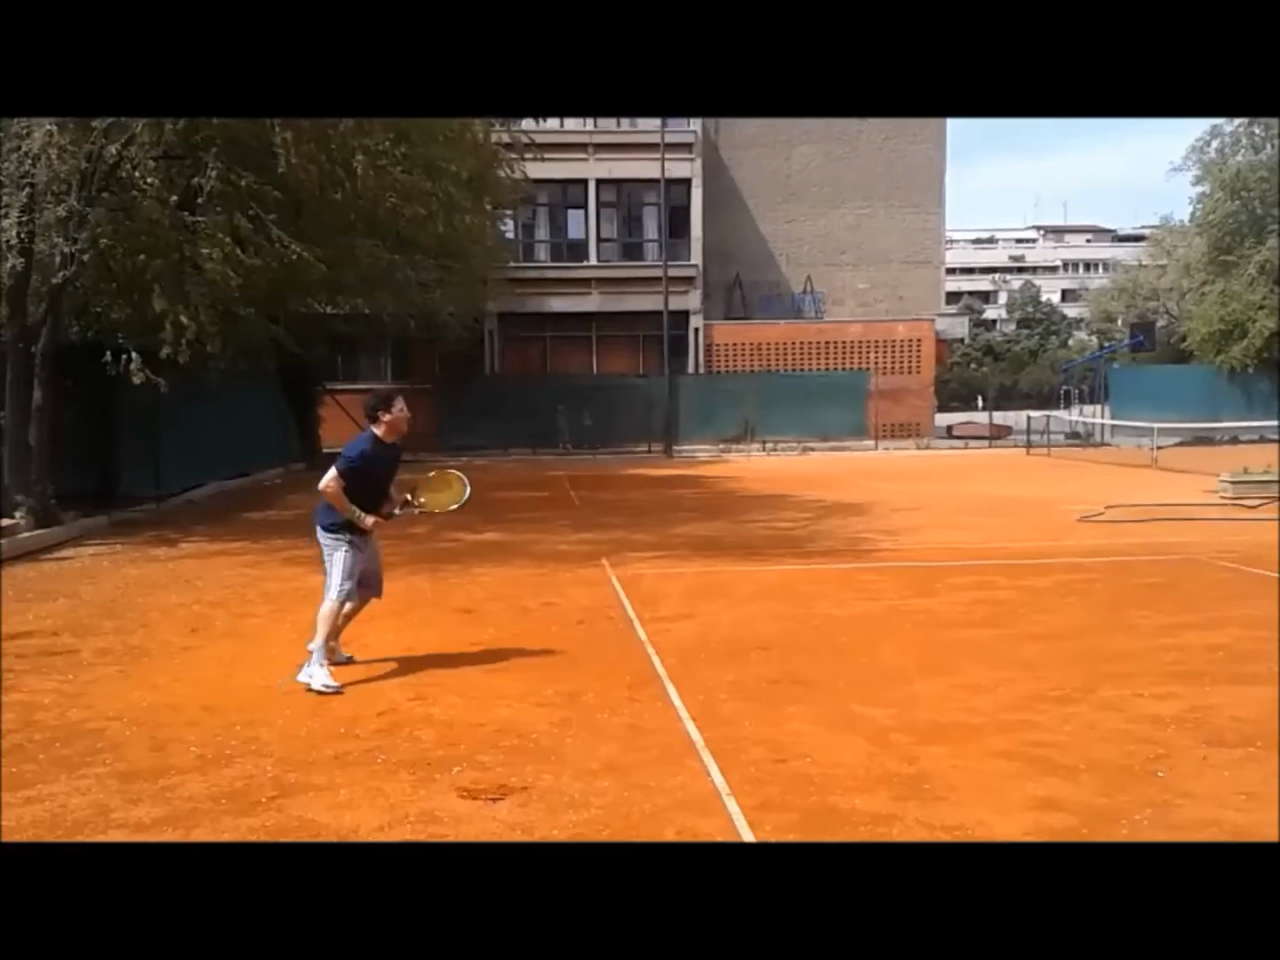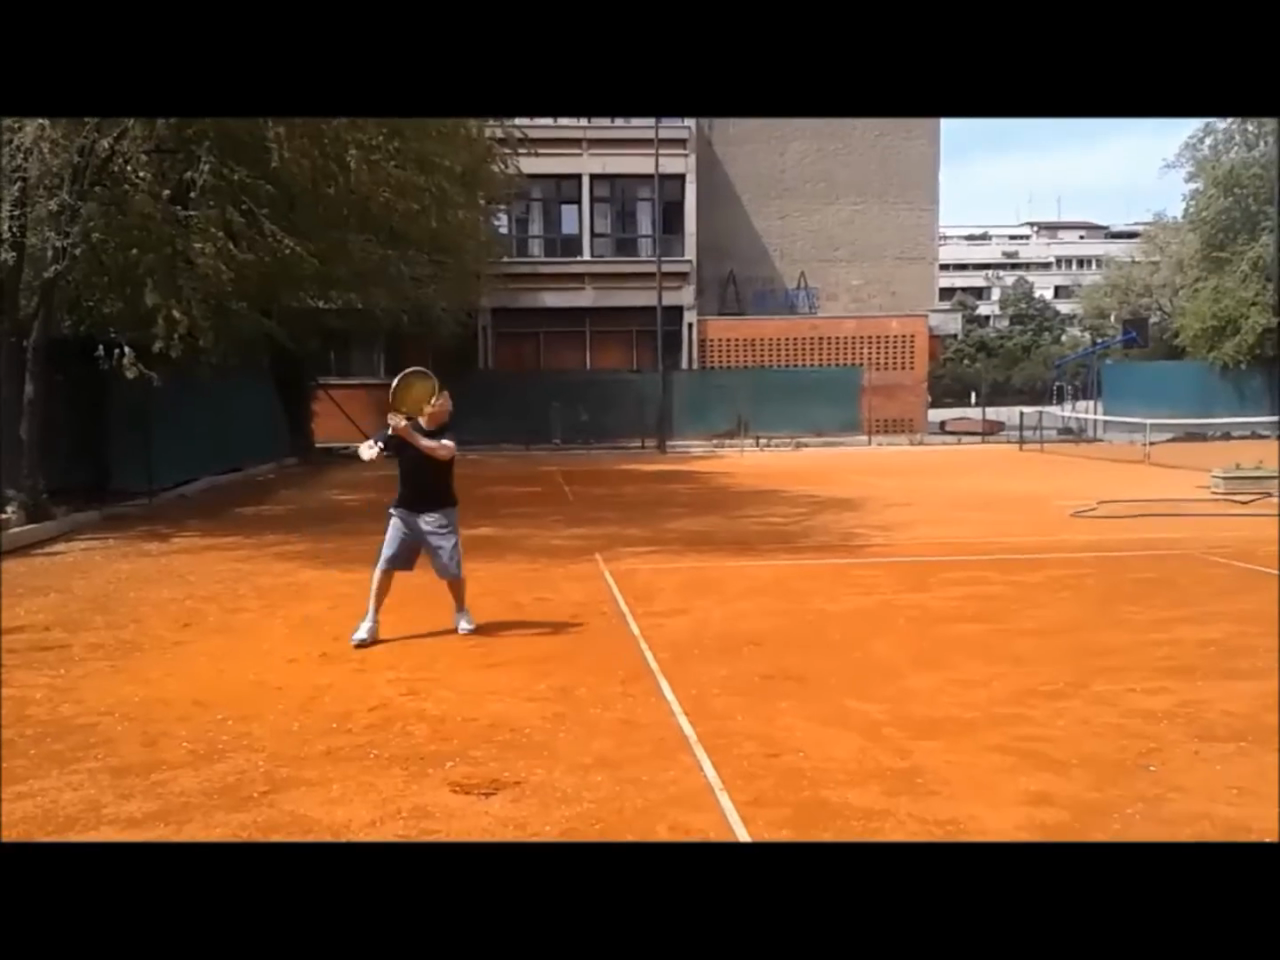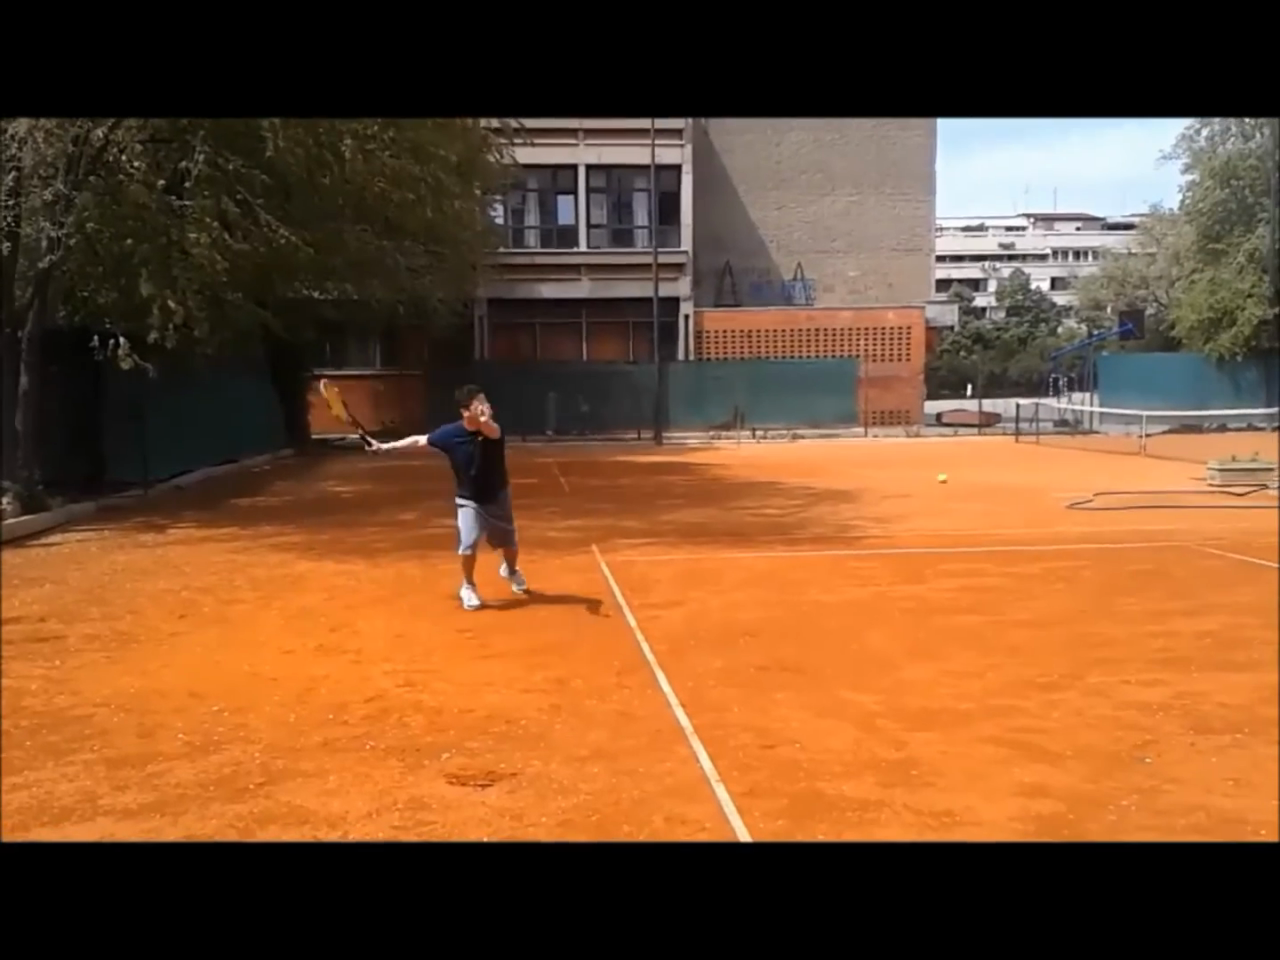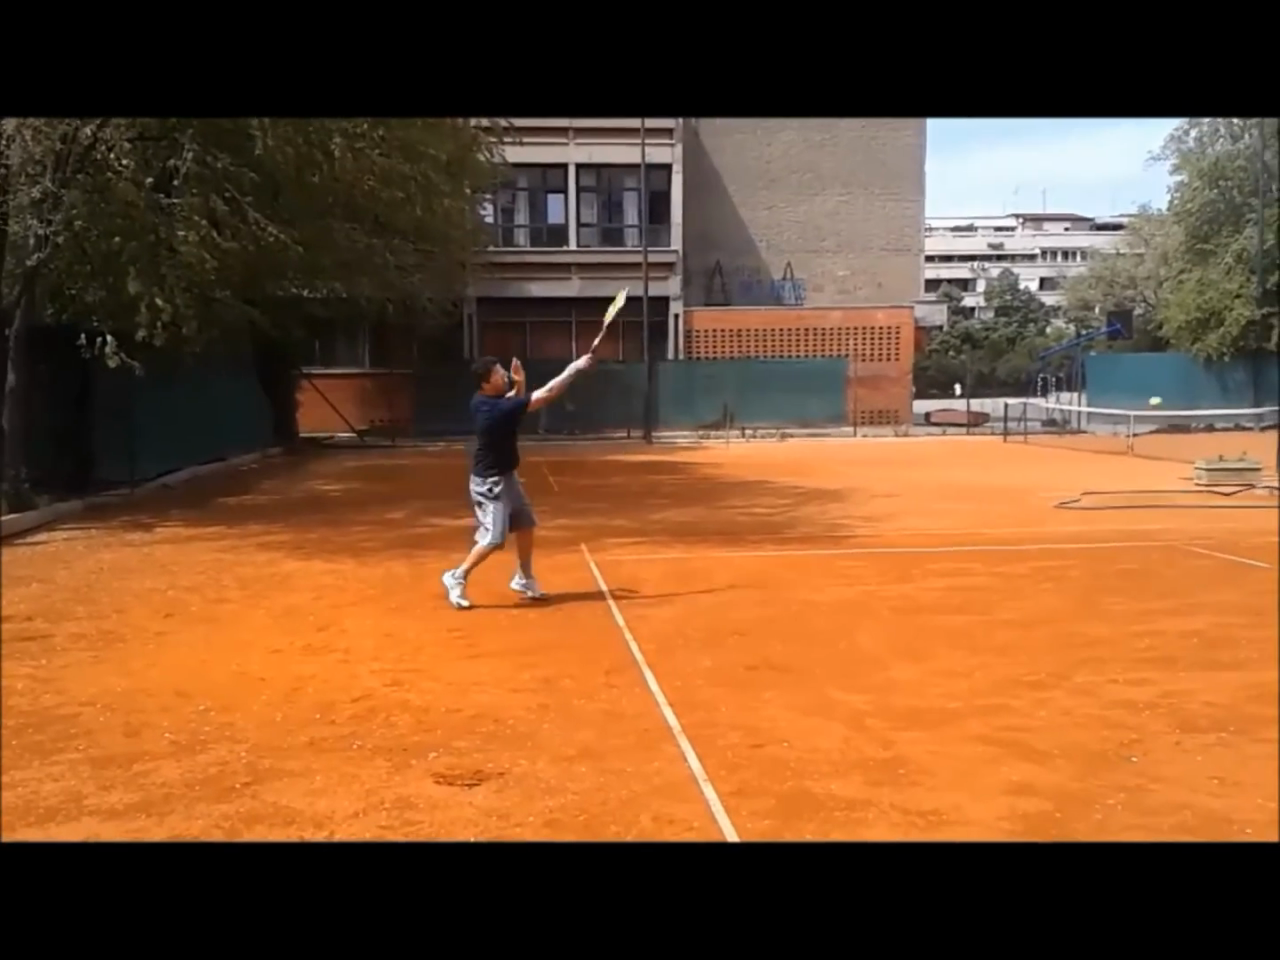
dt=0.5s
person 1, frame 1
left shoulder: (392, 450)
right shoulder: (361, 451)
right elbow: (327, 487)
left wrist: (399, 498)
right wrist: (358, 517)
left hip: (362, 532)
right hip: (339, 531)
left knee: (368, 589)
right knee: (341, 593)
left ankle: (326, 645)
right ankle: (313, 666)
person 1, frame 2
left shoulder: (446, 433)
right shoulder: (397, 433)
left elbow: (443, 452)
right elbow: (366, 448)
left wrist: (409, 434)
right wrist: (368, 450)
left hip: (440, 511)
right hip: (406, 510)
left knee: (452, 571)
right knee: (386, 564)
left ankle: (461, 612)
right ankle: (370, 621)
person 1, frame 3
left shoulder: (491, 429)
right shoulder: (449, 434)
left elbow: (493, 431)
right elbow: (419, 441)
left wrist: (486, 422)
right wrist: (385, 447)
left hip: (498, 498)
right hip: (469, 501)
left knee: (509, 545)
right knee: (468, 546)
left ankle: (511, 570)
right ankle: (468, 587)
person 1, frame 4
left shoulder: (482, 401)
right shoulder: (499, 409)
left elbow: (517, 401)
right elbow: (546, 395)
left wrist: (519, 382)
right wrist: (574, 368)
left hip: (505, 476)
right hip: (491, 482)
left knee: (526, 526)
right knee: (493, 539)
left ankle: (524, 579)
right ankle: (457, 578)
